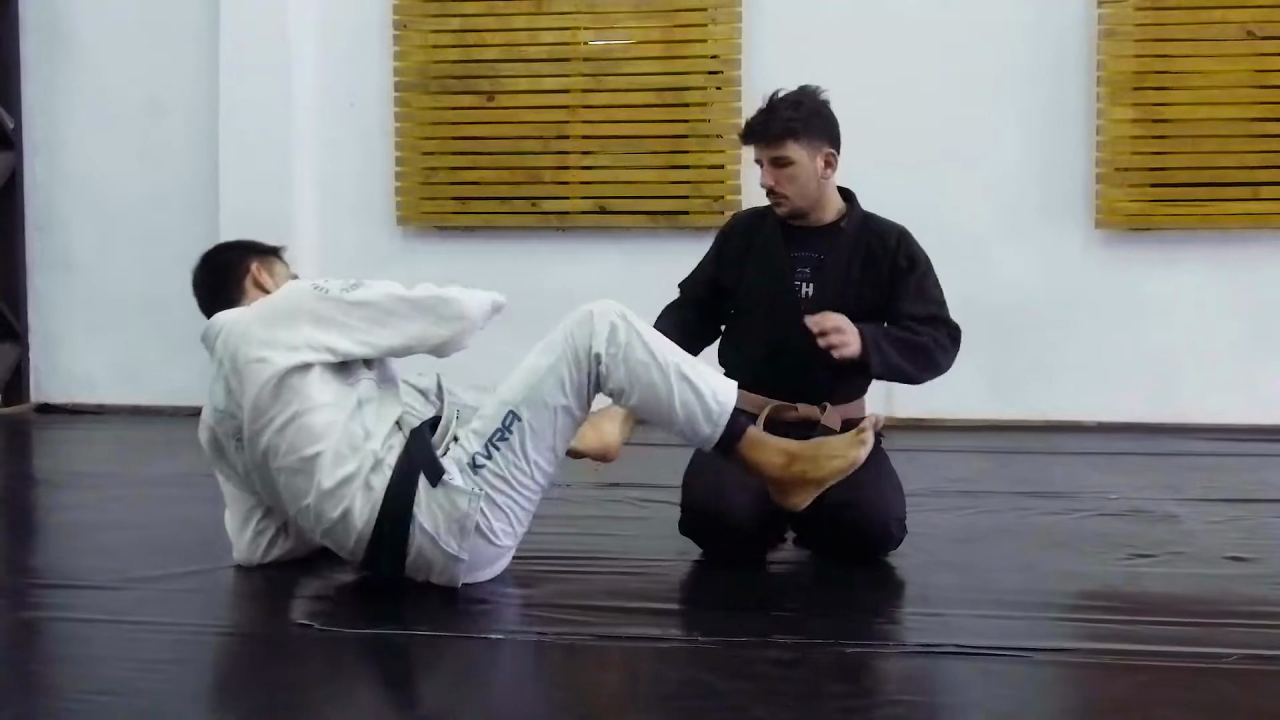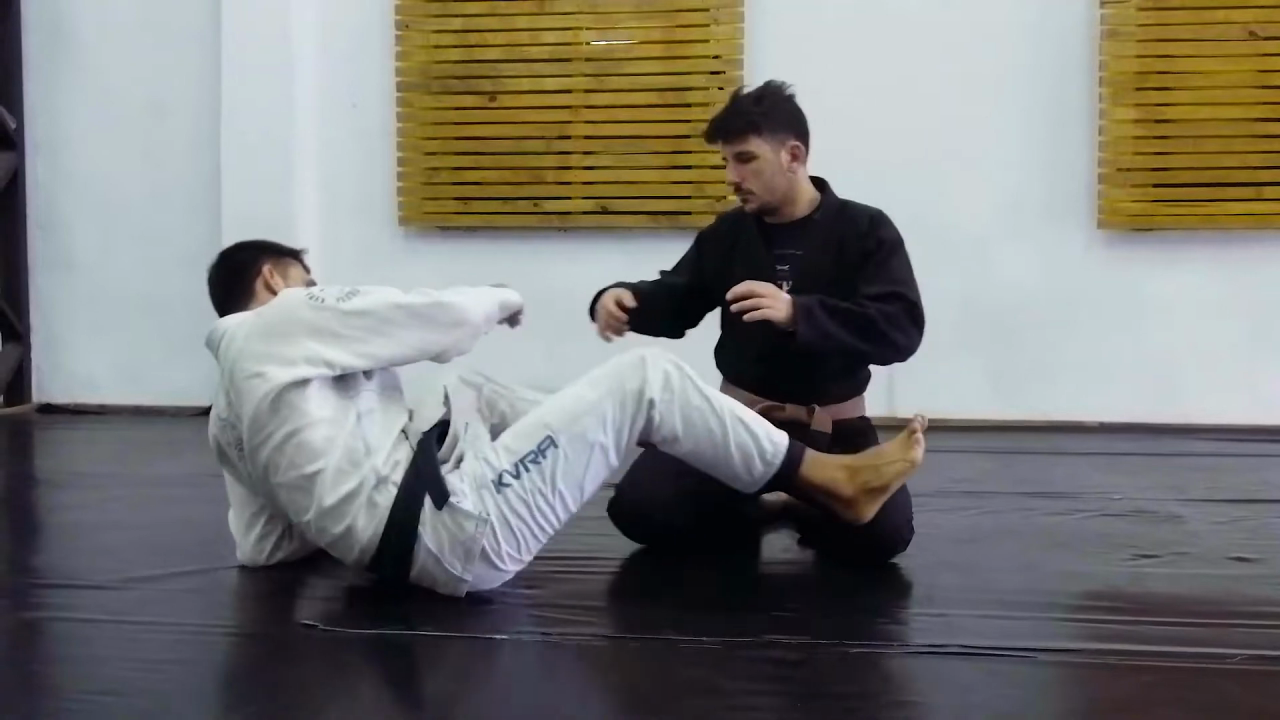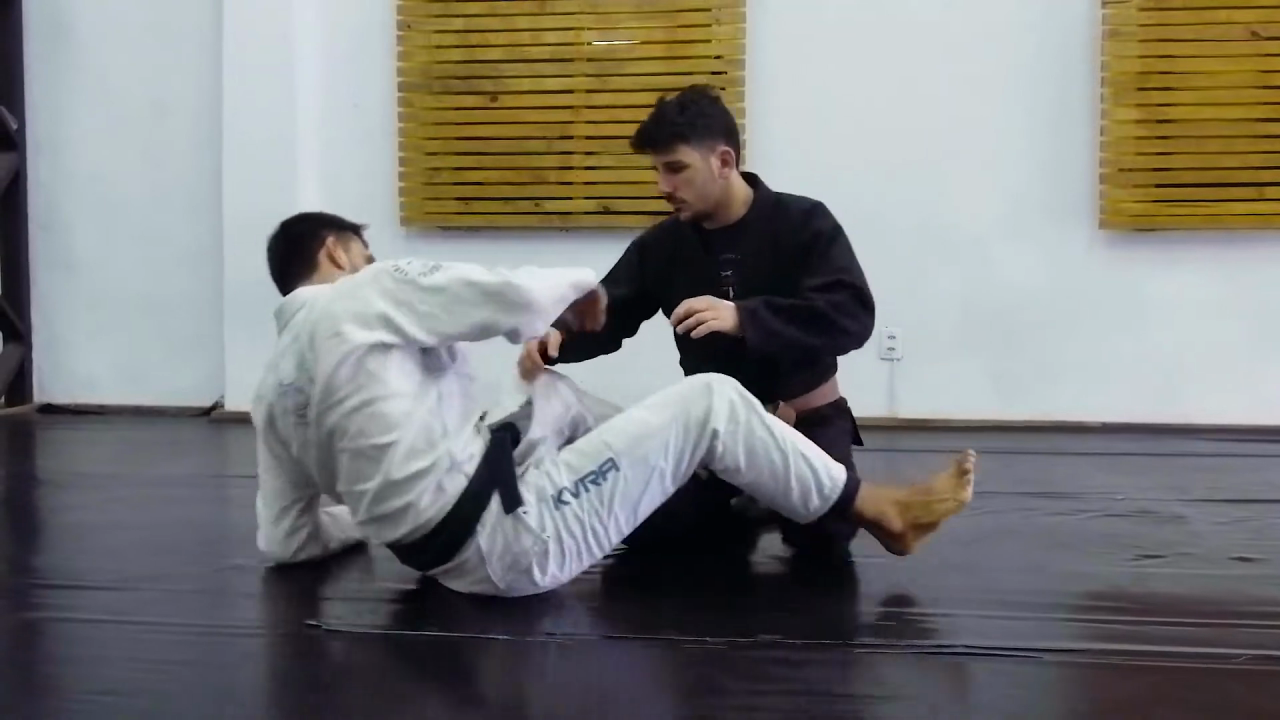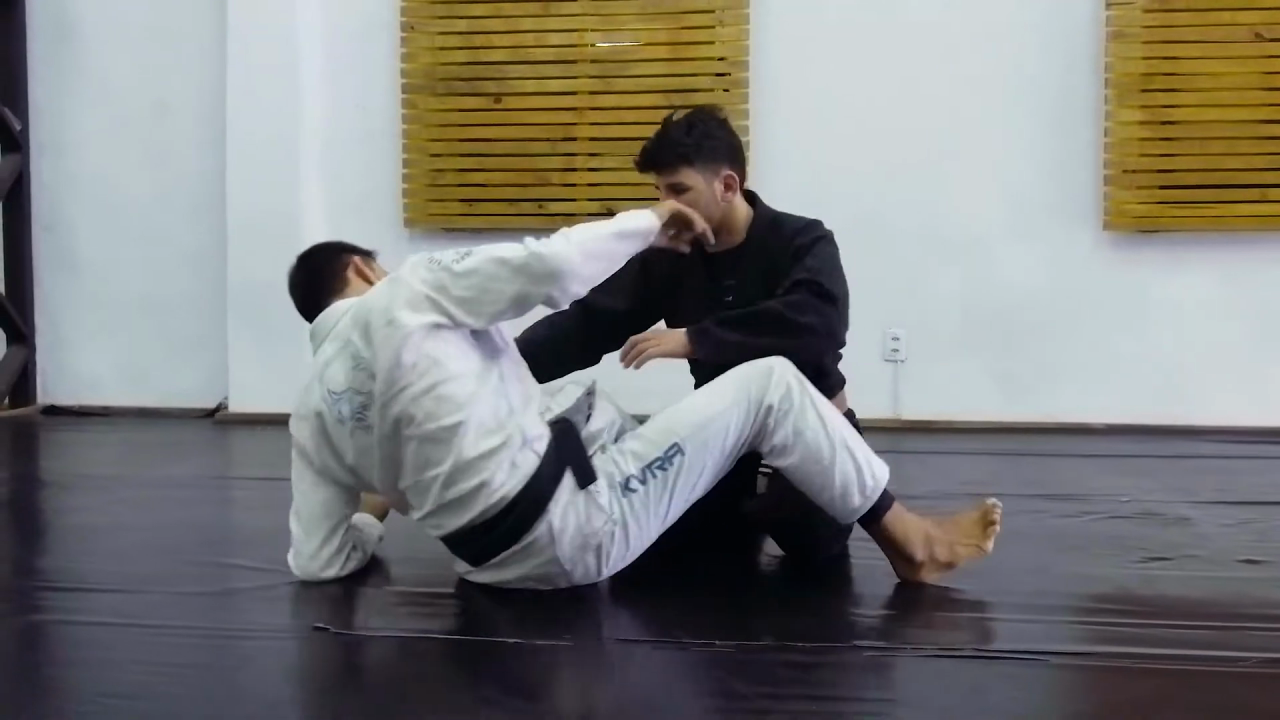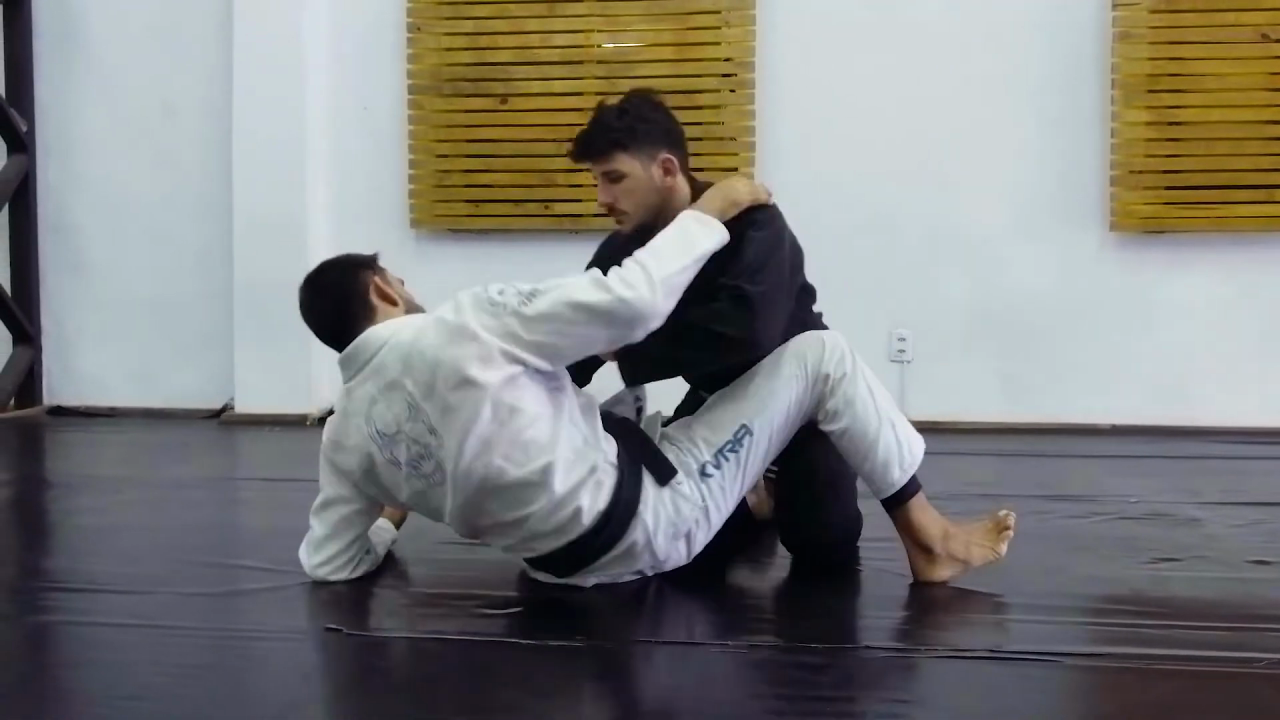
dt=0.3s
person 1, frame 1
left shoulder: (216, 419)
right shoulder: (282, 311)
left elbow: (258, 545)
right elbow: (449, 315)
right wrist: (486, 300)
left hip: (401, 545)
right hip: (452, 521)
left knee: (406, 395)
right knee: (599, 326)
left ankle: (566, 436)
right ankle: (777, 462)
person 1, frame 2
left shoulder: (227, 420)
right shoulder: (284, 321)
left elbow: (263, 546)
right elbow: (446, 318)
right wrist: (502, 298)
left hip: (409, 551)
right hip: (462, 535)
left knee: (463, 393)
right knee: (644, 376)
left ankle: (600, 441)
right ankle: (834, 480)
person 1, frame 3
left shoulder: (273, 390)
right shoulder: (369, 292)
left elbow: (280, 542)
right elbow: (518, 297)
right wrist: (582, 285)
left hip: (451, 557)
right hip: (512, 542)
left knee: (554, 395)
right knee: (710, 402)
left ankle: (683, 489)
right ankle: (883, 513)
person 1, frame 4
left shoulder: (312, 410)
right shoulder: (408, 292)
left elbow: (318, 563)
right elbow: (552, 266)
left wrist: (374, 513)
right wrist: (650, 221)
left hip: (496, 557)
right hip: (572, 526)
left knee: (594, 412)
right knee: (770, 383)
right ankle: (906, 539)
person 1, frame 5
left shoulder: (345, 433)
right shoulder: (463, 324)
left elbow: (327, 562)
right elbow: (631, 299)
left wrist: (391, 514)
right wrist: (707, 215)
left hip: (567, 560)
right hip: (650, 524)
right knee: (818, 354)
left ankle: (753, 498)
right ankle: (926, 534)
person 2, frame 1
left shoulder: (886, 244)
right shoulder: (742, 234)
left elbow: (936, 341)
right elbow: (696, 310)
left wrist: (866, 343)
left hip: (836, 429)
right hip: (743, 421)
left knee: (874, 531)
right knee: (721, 521)
left ankle: (799, 508)
right ankle: (767, 510)
person 2, frame 2
left shoulder: (865, 231)
right shoulder: (726, 234)
left elbow: (901, 329)
right elbow: (676, 301)
left wrist: (797, 312)
right wrist: (620, 298)
left hip: (831, 429)
left knee: (881, 534)
right knee: (641, 510)
left ankle: (806, 507)
right ankle: (752, 509)
person 2, frame 3
left shoulder: (805, 225)
right shoulder: (665, 241)
left elbow: (853, 316)
right elbow: (609, 310)
left wrist: (744, 318)
right wrist: (558, 336)
left hip: (806, 419)
left knee: (822, 532)
right ankle: (741, 503)
person 2, frame 4
left shoulder: (801, 243)
right shoulder: (667, 260)
left elbow: (821, 323)
right elbow: (591, 321)
left wrist: (695, 339)
right wrist: (513, 356)
left knee: (810, 535)
left ankle: (765, 507)
right ankle: (746, 506)
person 2, frame 5
left shoulder: (751, 225)
right shoulder: (625, 249)
left elbow: (745, 330)
left wrist: (627, 348)
left knee: (825, 546)
left ankle: (780, 492)
right ankle: (756, 497)
